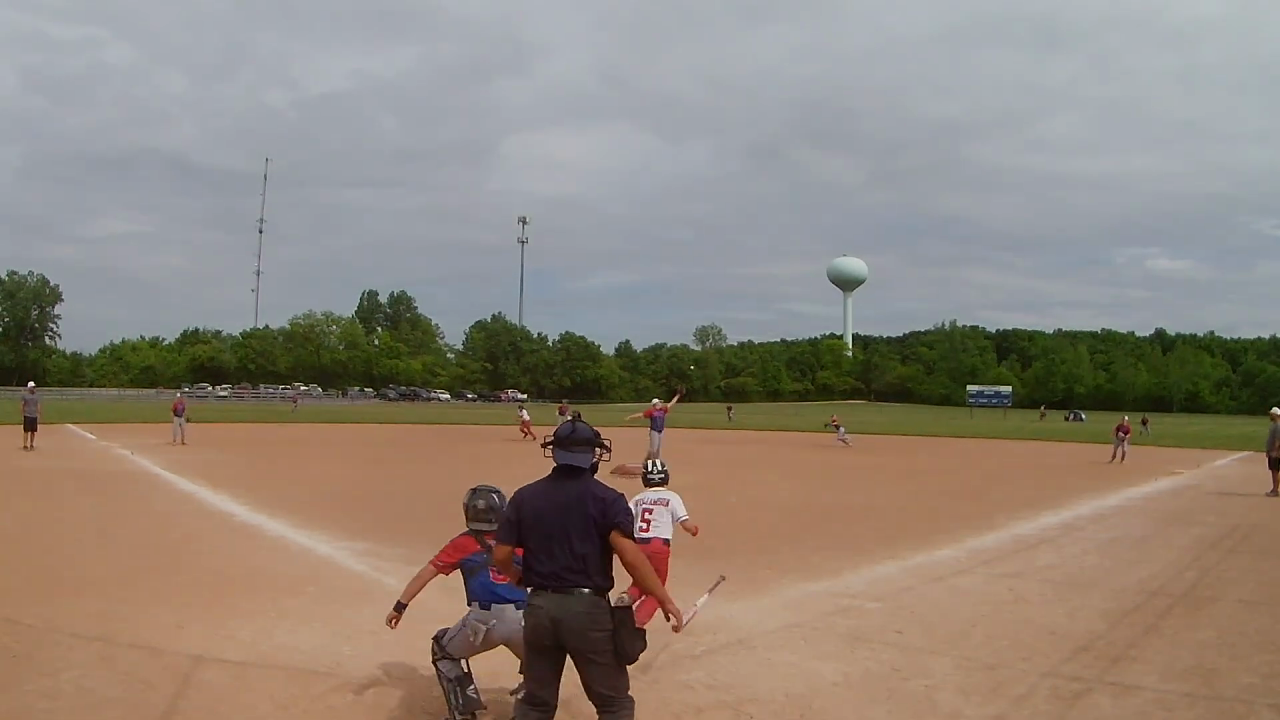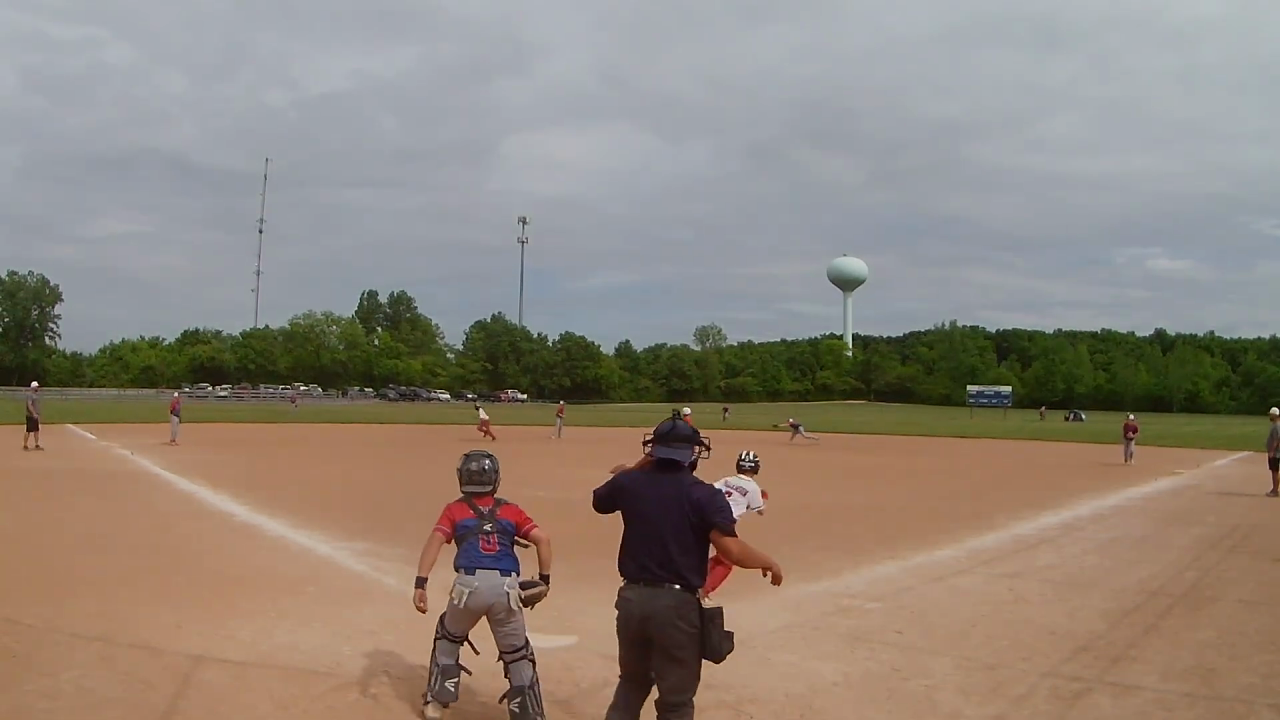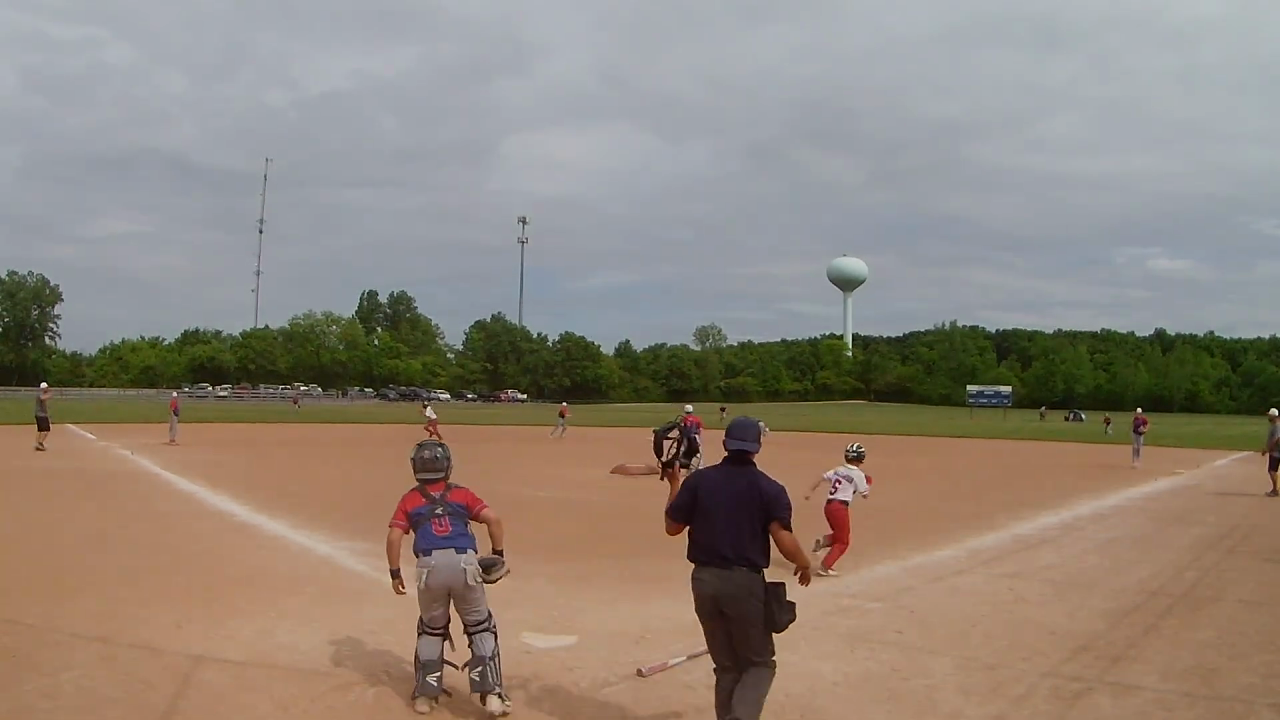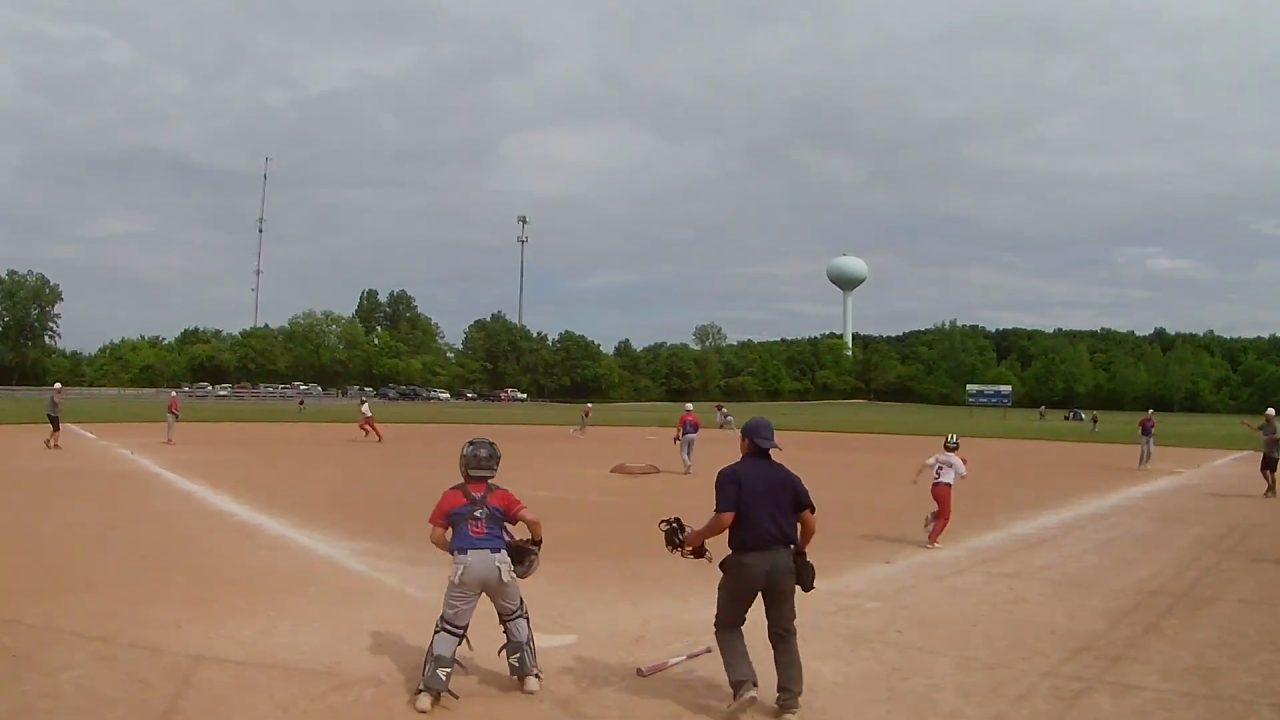
dt=0.5s
person 1, frame 1
left shoulder: (525, 497)
right shoulder: (606, 498)
left elbow: (501, 556)
right elbow: (629, 554)
left wrist: (519, 575)
right wrist: (665, 600)
left hip: (540, 607)
right hip: (587, 608)
person 1, frame 2
left shoulder: (629, 483)
right shoulder: (704, 496)
left elbow: (598, 501)
right elbow: (731, 549)
left wrist: (642, 464)
right wrist: (770, 564)
left hip: (632, 600)
right hip: (677, 605)
left knee: (633, 685)
person 1, frame 3
left shoulder: (699, 479)
right shoulder: (769, 488)
left elbow: (672, 528)
right elbow: (784, 542)
left wrist: (674, 486)
right wrist: (805, 564)
left hip: (705, 579)
right hip: (746, 582)
left knee: (726, 663)
right knee: (759, 663)
person 1, frame 4
left shoulder: (731, 474)
right shoulder: (789, 477)
left elbow: (725, 520)
right elbow: (809, 524)
left wrist: (697, 536)
right wrist: (800, 547)
left hip: (745, 562)
right hip: (782, 560)
left knee: (727, 625)
right knee: (783, 633)
left ankle: (744, 685)
person 2, frame 1
left shoulder: (462, 543)
left elbow: (427, 573)
left wrist: (400, 606)
left hip: (482, 619)
right hip: (521, 619)
left knee: (444, 649)
person 2, frame 2
left shoulder: (454, 509)
right shoulder: (511, 510)
left elbow: (434, 543)
right elbow: (542, 538)
left wrist: (420, 584)
right wrist: (544, 580)
left hip: (469, 586)
right hip: (506, 587)
left knee: (448, 636)
right knee: (517, 655)
person 2, frame 3
left shoulder: (410, 499)
right shoulder: (462, 494)
left elbow: (393, 537)
right elbow: (492, 518)
left wrist: (395, 574)
right wrist: (498, 555)
left hip: (430, 567)
right hip: (465, 564)
left knee: (432, 630)
right knee: (480, 627)
left ankle: (425, 695)
right ankle: (490, 693)
person 2, frame 4
left shoulder: (451, 496)
right shoulder: (501, 495)
left elbow: (436, 536)
right elbow: (532, 519)
right wrist: (535, 543)
left hip: (464, 565)
right hip: (498, 563)
left knee: (450, 627)
right knee: (515, 616)
left ankle: (429, 691)
right ankle: (528, 675)
